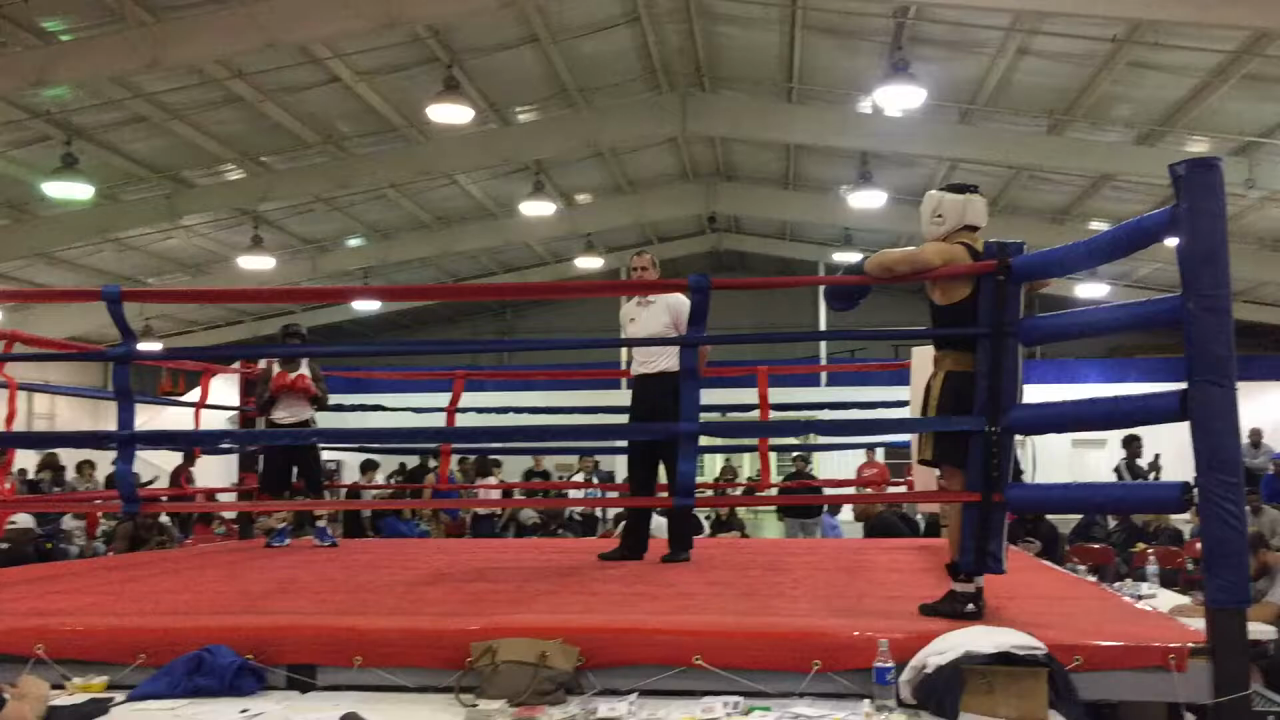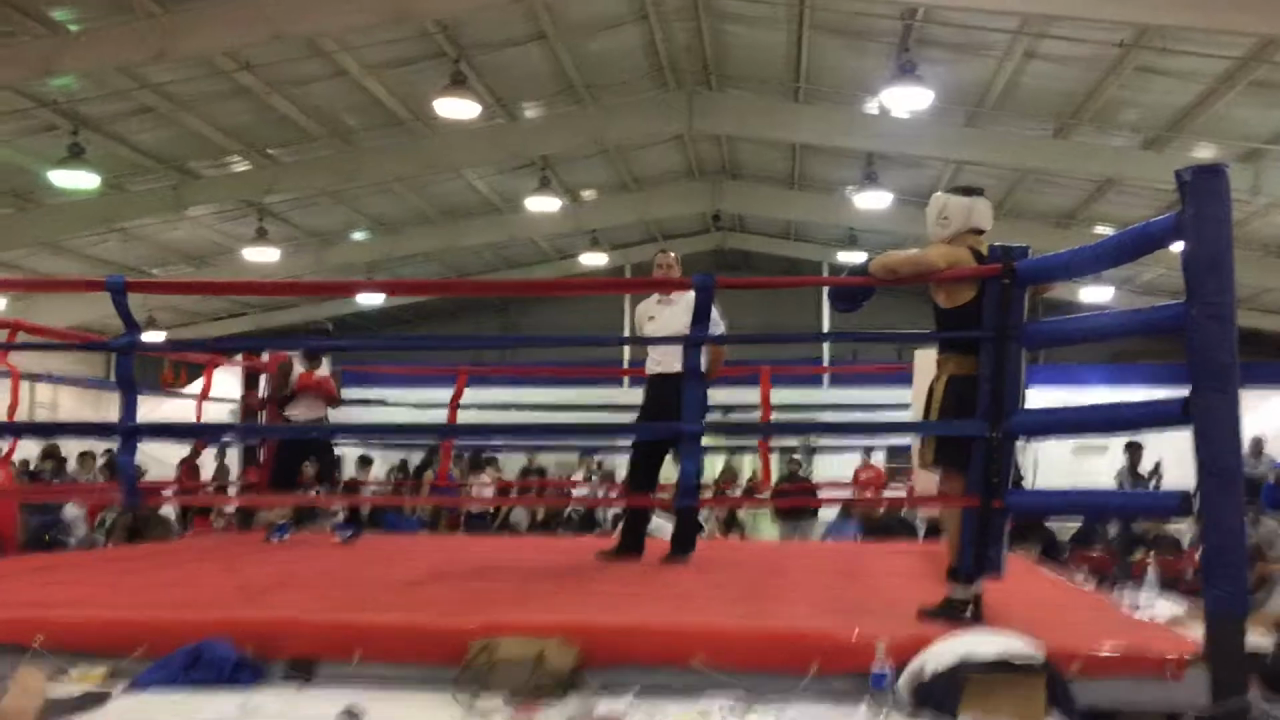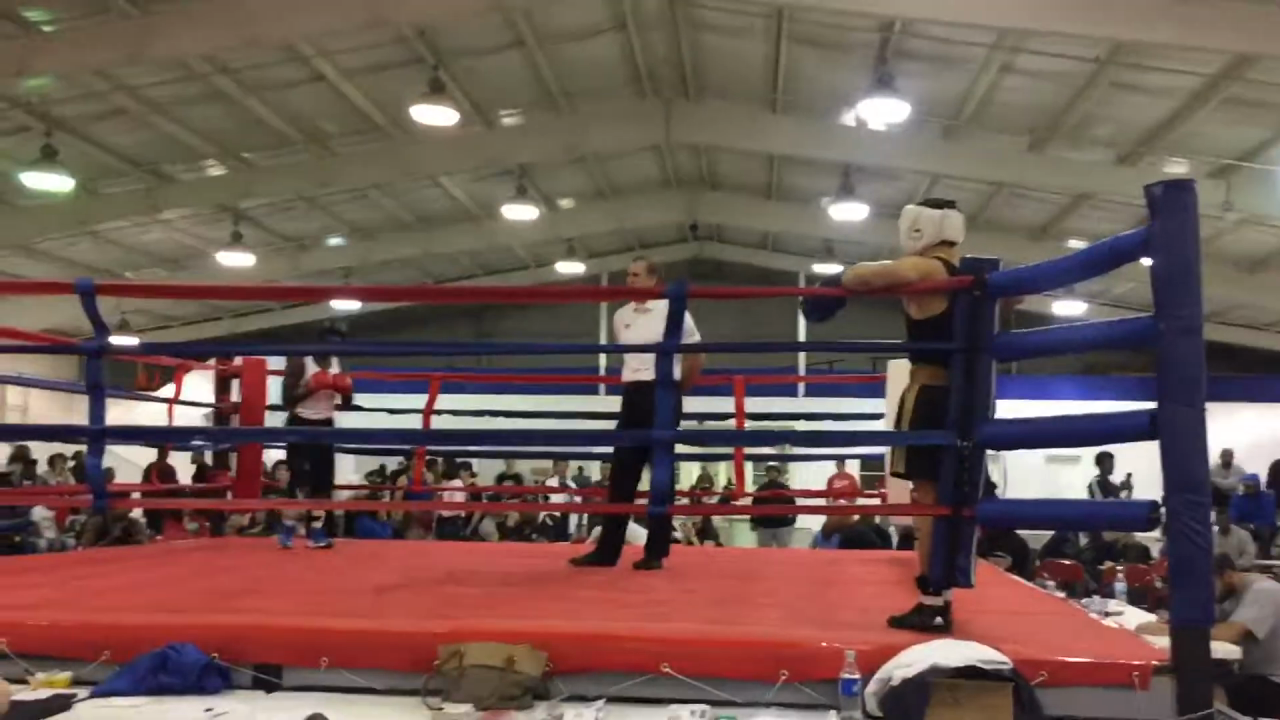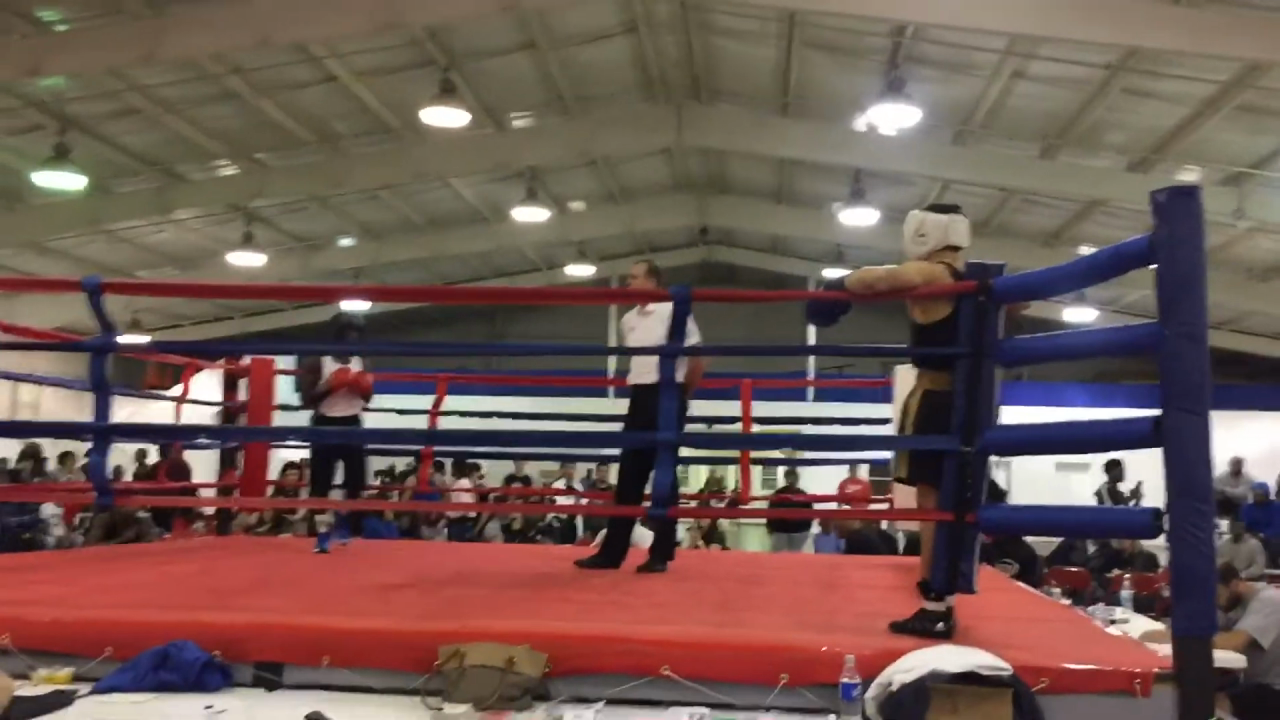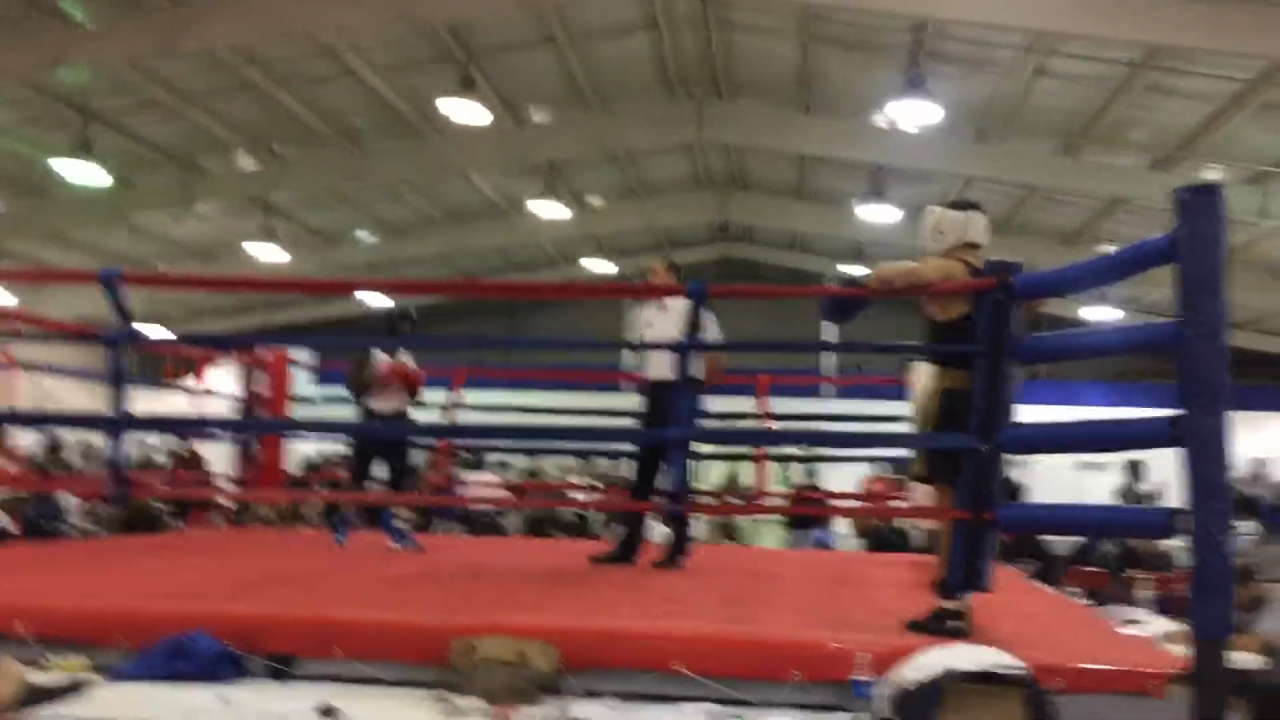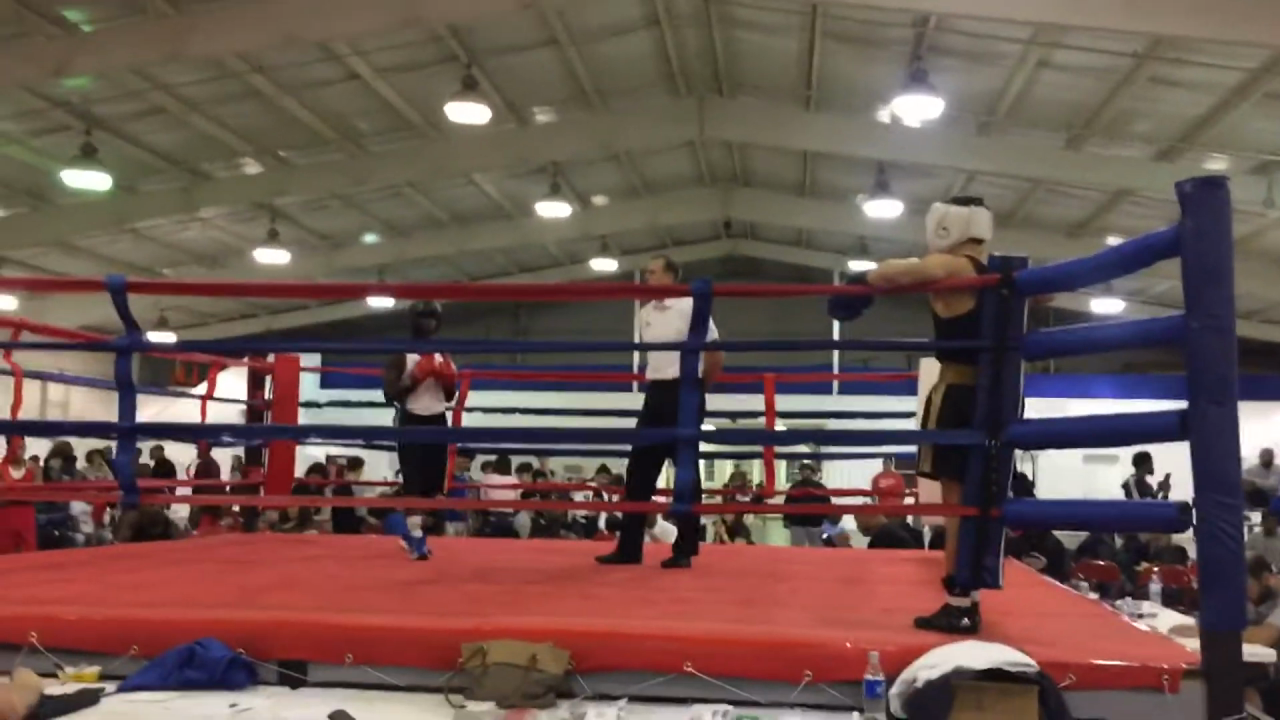
dt=0.5s
person 1, frame 1
left shoulder: (945, 256)
left elbow: (877, 264)
right elbow: (1038, 277)
left wrist: (855, 274)
left hip: (954, 380)
left knee: (955, 481)
left ankle: (964, 590)
right ankle: (972, 584)
person 1, frame 2
left shoulder: (948, 259)
left elbow: (885, 267)
left wrist: (859, 278)
left hip: (957, 384)
left knee: (955, 484)
right knee: (972, 486)
left ankle: (961, 593)
right ankle: (970, 589)
person 1, frame 3
left shoulder: (921, 270)
left elbow: (858, 277)
left wrist: (833, 286)
left hip: (929, 395)
left knee: (927, 495)
right knee: (945, 495)
left ankle: (931, 603)
right ankle: (940, 598)
person 1, frame 4
left shoulder: (926, 275)
left elbow: (868, 280)
left wrist: (837, 288)
left hip: (933, 399)
left knee: (931, 499)
left ankle: (934, 608)
right ankle: (943, 602)
person 1, frame 5
left shoulder: (943, 272)
left elbow: (885, 276)
left hip: (951, 398)
left knee: (951, 498)
left ankle: (951, 606)
right ankle: (958, 599)
person 1, frame 6
left shoulder: (950, 268)
left elbow: (887, 274)
left wrist: (860, 284)
left hip: (957, 393)
left knee: (957, 497)
left ankle: (960, 604)
right ankle: (968, 598)
person 2, frame 1
left shoulder: (675, 302)
right shoulder: (626, 311)
left elbow: (700, 346)
left wrist: (685, 379)
left hip: (670, 388)
right hip: (642, 390)
left knee: (676, 465)
right knee: (639, 467)
left ankle: (681, 545)
right ankle: (633, 543)
person 2, frame 2
left shoulder: (696, 302)
right shoulder: (643, 309)
left elbow: (719, 347)
left wrist: (700, 380)
right wrist: (657, 372)
left hip: (686, 388)
right hip: (656, 388)
right knee: (641, 463)
left ankle: (683, 544)
right ankle: (631, 542)
person 2, frame 3
left shoulder: (672, 311)
right shoulder: (621, 316)
left elbow: (695, 357)
left wrist: (674, 389)
right wrist: (632, 383)
left hip: (661, 396)
right hip: (632, 396)
right knee: (622, 472)
left ankle: (656, 552)
right ankle: (607, 549)
person 2, frame 4
left shoulder: (673, 312)
right shoulder: (628, 319)
left elbow: (697, 360)
left wrist: (680, 393)
right wrist: (638, 386)
right hip: (639, 399)
right knee: (629, 474)
left ankle: (660, 555)
right ankle: (612, 551)
person 2, frame 5
left shoulder: (692, 309)
right shoulder: (643, 314)
left elbow: (714, 354)
left wrist: (696, 387)
right wrist: (648, 380)
left hip: (681, 393)
right hip: (655, 394)
right knee: (645, 467)
left ankle: (676, 549)
right ankle: (628, 546)
person 2, frame 6
left shoulder: (690, 307)
right shoulder: (645, 314)
left elbow: (715, 354)
left wrist: (696, 387)
right wrist: (655, 382)
left hip: (683, 394)
right hip: (655, 394)
right knee: (639, 468)
left ankle: (685, 550)
right ankle: (629, 547)
person 3, frame 1
left shoulder: (312, 369)
right shoulder: (269, 371)
left elbow: (324, 402)
right elbow: (260, 408)
left wrist: (311, 391)
right wrist: (272, 392)
left hip: (303, 428)
right hip: (277, 430)
left knee: (314, 482)
right knee: (276, 485)
left ankle: (321, 531)
right ankle: (281, 530)
person 3, frame 2
left shoulder: (330, 366)
right shoulder: (288, 365)
left elbow: (336, 401)
right elbow: (275, 399)
left wrist: (331, 393)
right wrist: (295, 388)
left hip: (318, 425)
right hip: (291, 424)
left knee: (329, 477)
right knee: (282, 480)
person 3, frame 3
left shoulder: (339, 366)
right shoulder: (299, 363)
left elbow: (346, 402)
right elbow: (286, 399)
left wrist: (346, 391)
right wrist: (308, 388)
left hip: (325, 426)
right hip: (300, 424)
left knee: (322, 483)
right knee: (298, 480)
left ankle: (316, 531)
right ankle: (288, 528)
person 3, frame 4
left shoulder: (360, 362)
right shoulder: (316, 362)
left elbow: (366, 398)
right elbow: (306, 399)
left wrist: (365, 389)
right wrist: (329, 387)
left hip: (351, 425)
right hip: (325, 425)
left knee: (356, 483)
right knee: (320, 483)
person 3, frame 5
left shoulder: (408, 357)
right shoulder: (370, 354)
left elbow: (412, 395)
right elbow: (356, 390)
left wrist: (414, 382)
right wrist: (384, 379)
left hip: (397, 420)
right hip: (374, 419)
left knee: (402, 477)
right knee: (358, 474)
left ankle: (399, 533)
right ankle: (340, 522)
person 3, frame 6
left shoulder: (442, 355)
right shoulder: (400, 355)
left elbow: (449, 396)
right elbow: (390, 395)
left wrist: (449, 381)
right wrist: (416, 377)
left hip: (437, 422)
right hip: (411, 421)
left knee: (432, 484)
right knee: (414, 482)
